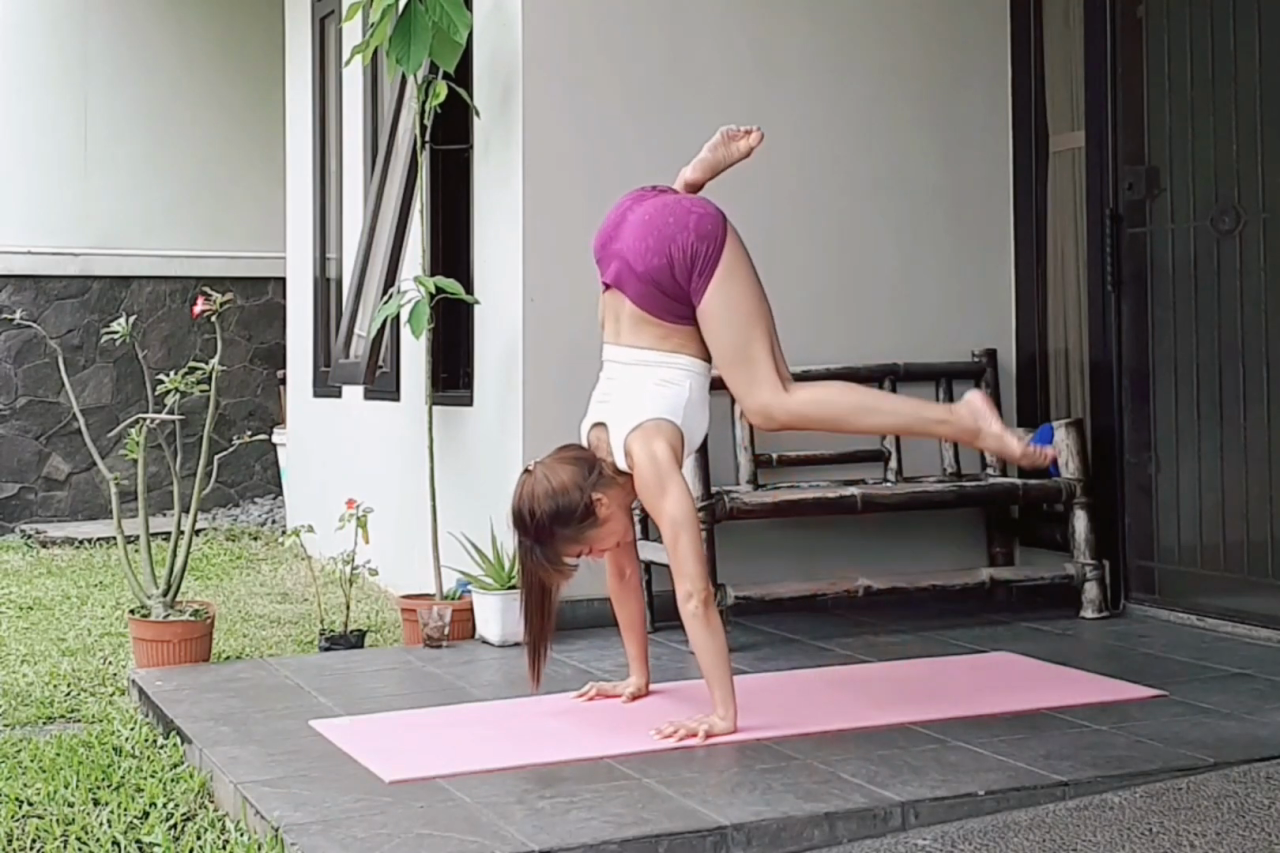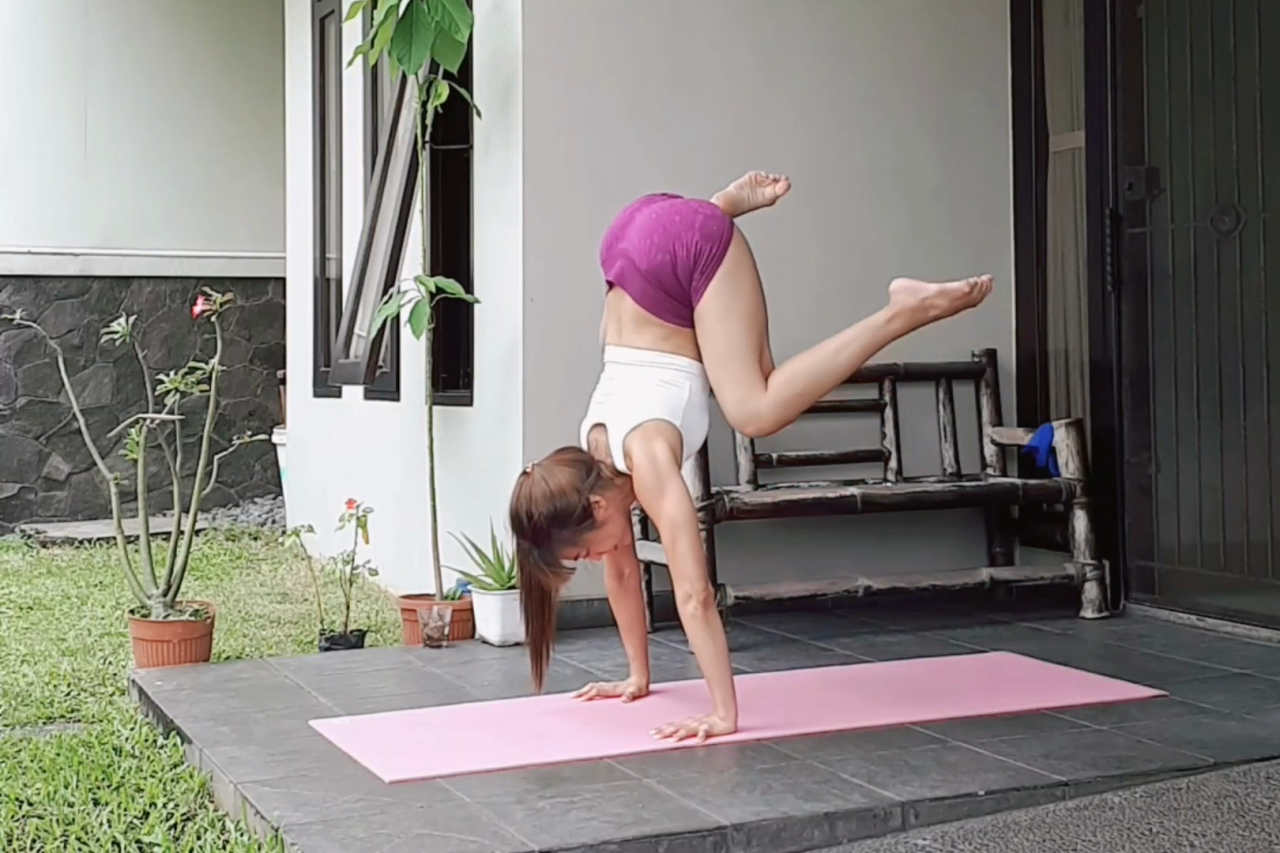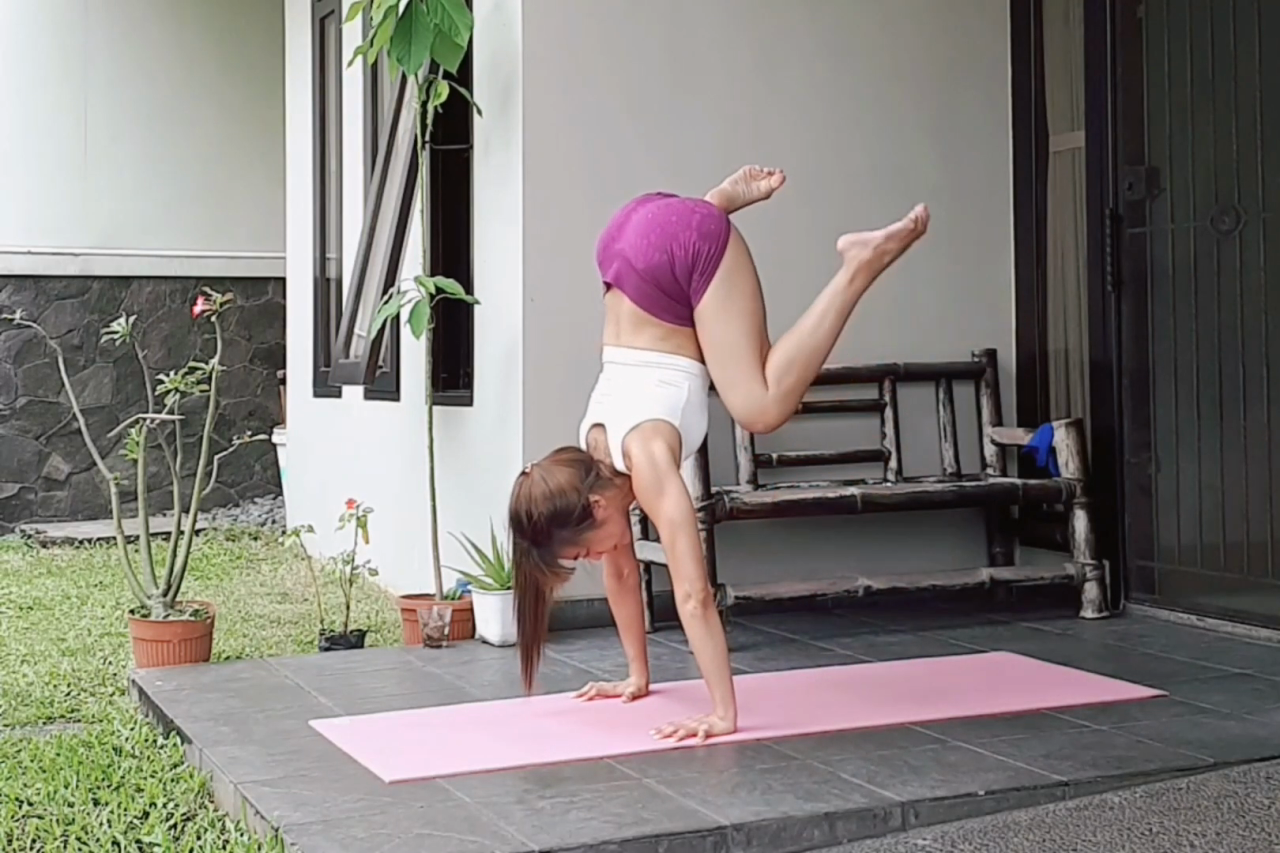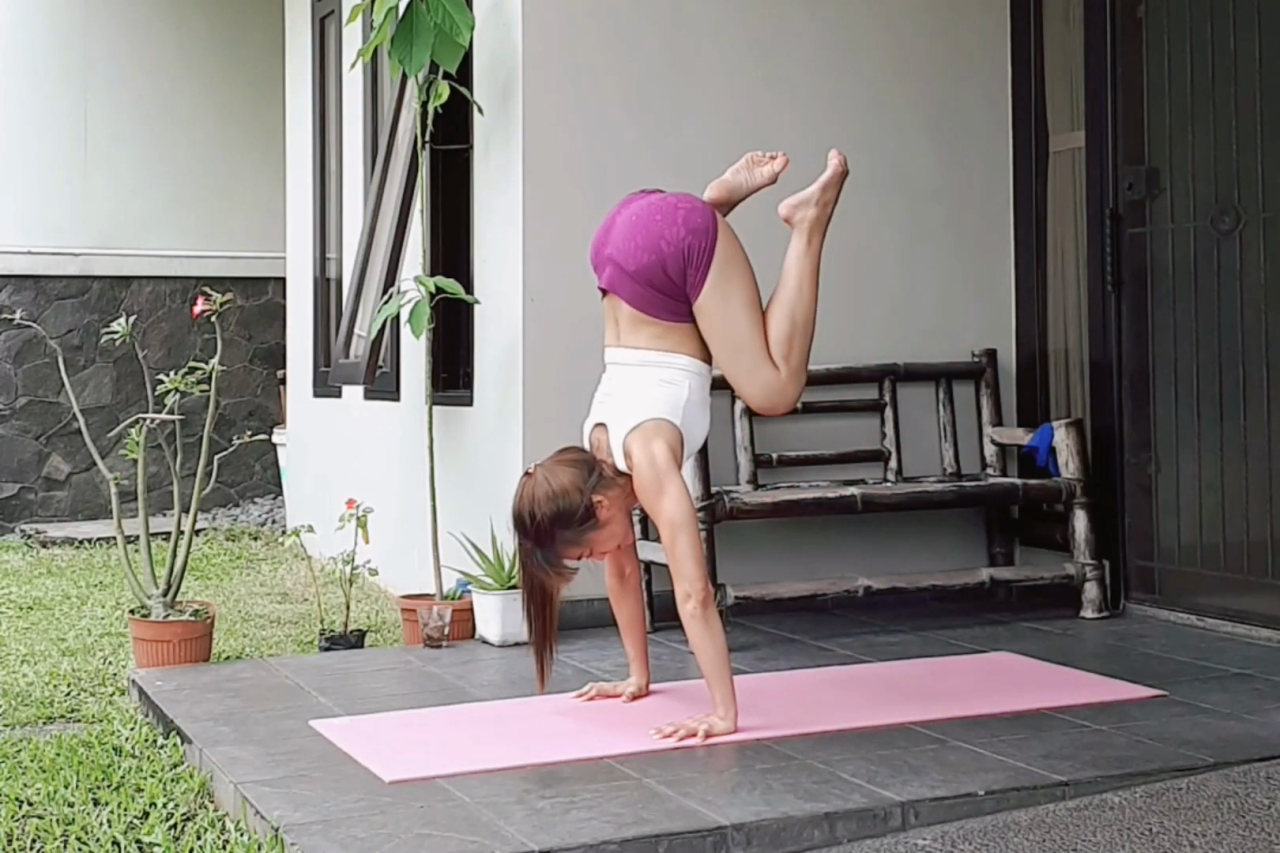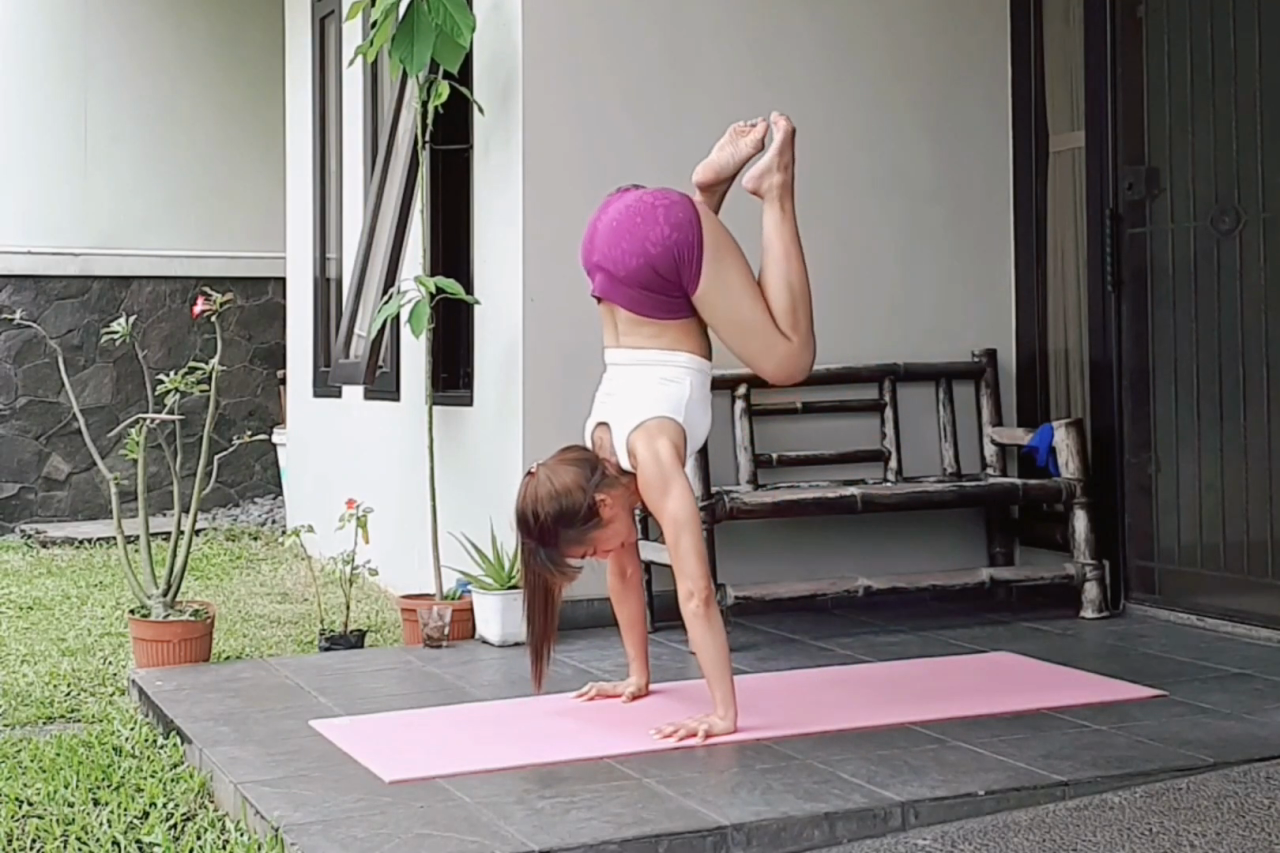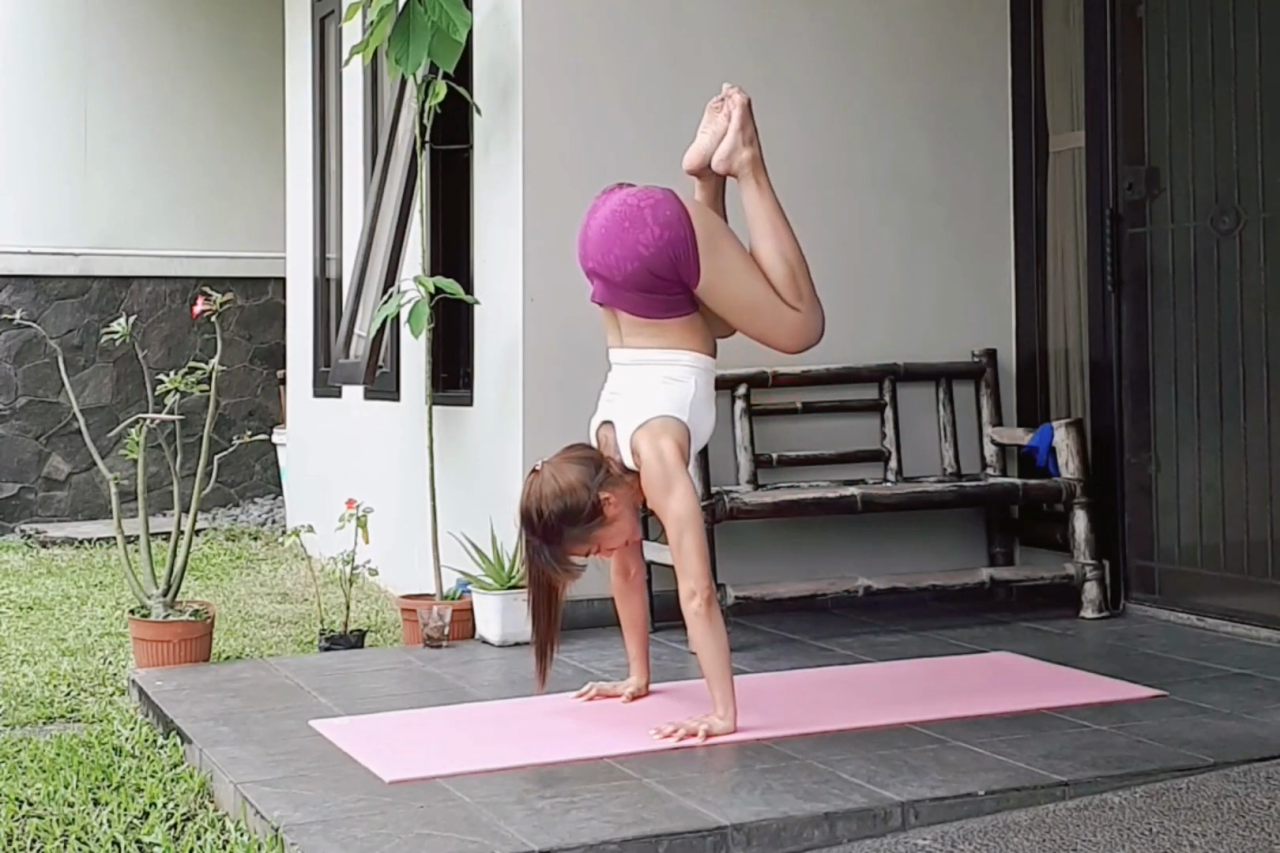
dt=0.4s
person 1, frame 1
left shoulder: (645, 456)
right shoulder: (598, 454)
left elbow: (694, 593)
right elbow: (622, 571)
left wrist: (723, 712)
right wrist: (637, 676)
left ankle: (959, 421)
person 1, frame 2
left shoulder: (643, 456)
right shoulder: (597, 458)
left elbow: (694, 595)
right elbow: (622, 571)
left wrist: (725, 712)
right wrist: (638, 676)
left ankle: (906, 311)
right ankle: (728, 203)
person 1, frame 3
left shoulder: (644, 458)
right shoulder: (594, 456)
left elbow: (694, 596)
right elbow: (621, 573)
left wrist: (724, 713)
right wrist: (638, 677)
left ankle: (862, 261)
right ankle: (720, 201)
person 1, frame 4
left shoulder: (645, 457)
right shoulder: (597, 458)
left elbow: (694, 595)
right elbow: (623, 572)
left wrist: (724, 714)
right wrist: (637, 677)
left ankle: (808, 219)
right ankle: (721, 196)
person 1, frame 5
left shoulder: (648, 457)
right shoulder: (601, 458)
left elbow: (696, 593)
right elbow: (625, 570)
left wrist: (723, 712)
right wrist: (638, 678)
left ankle: (772, 186)
person 1, frame 6
left shoulder: (651, 454)
right shoulder: (605, 459)
left elbow: (697, 593)
right elbow: (629, 569)
left wrist: (723, 713)
right wrist: (637, 678)
left ankle: (740, 163)
